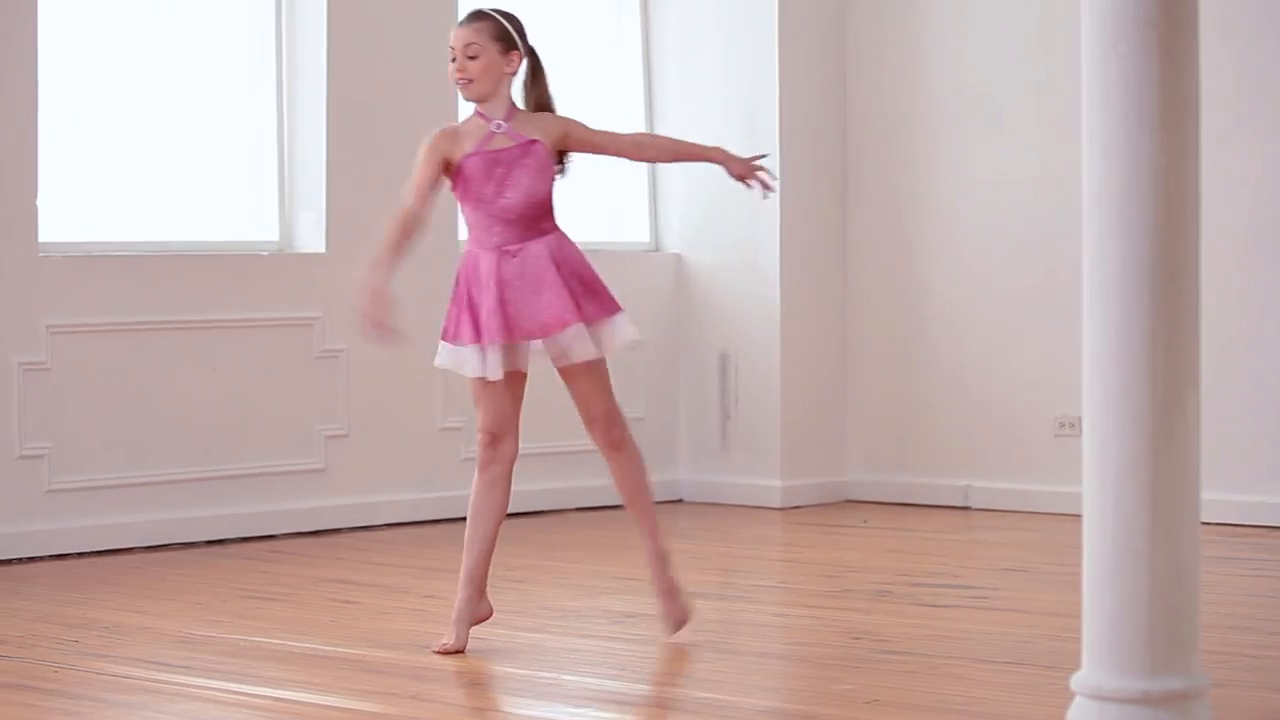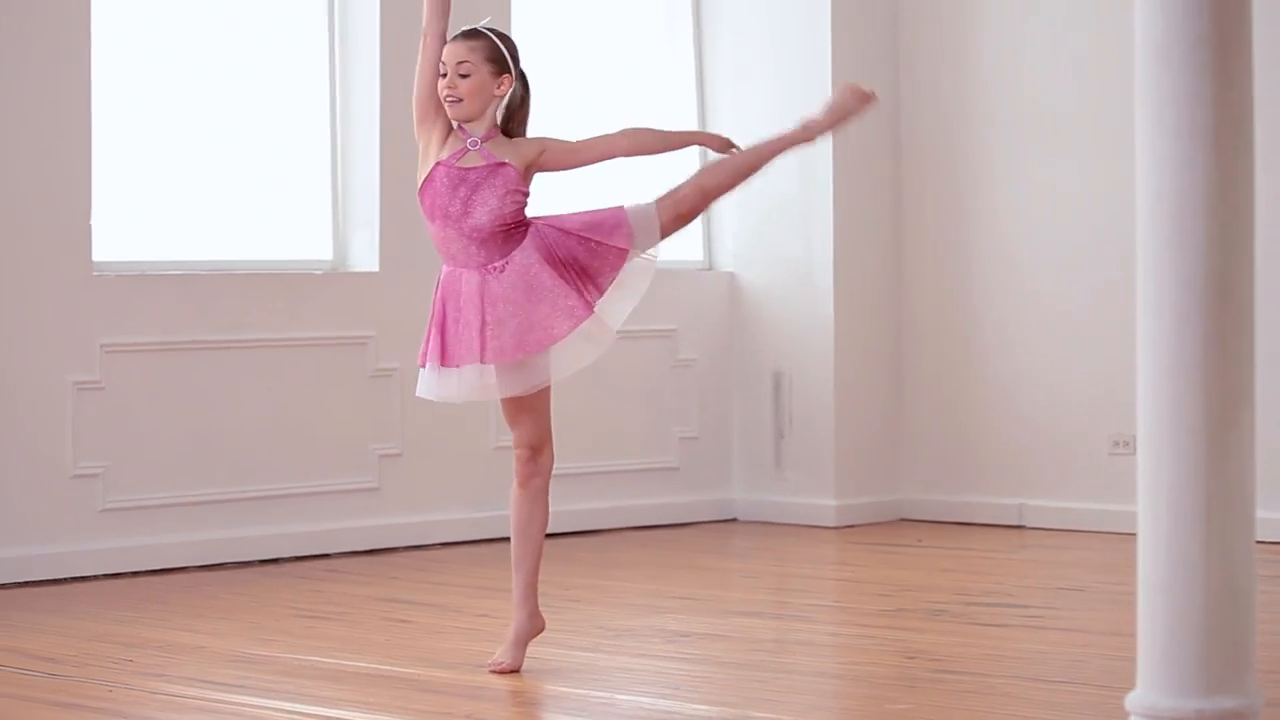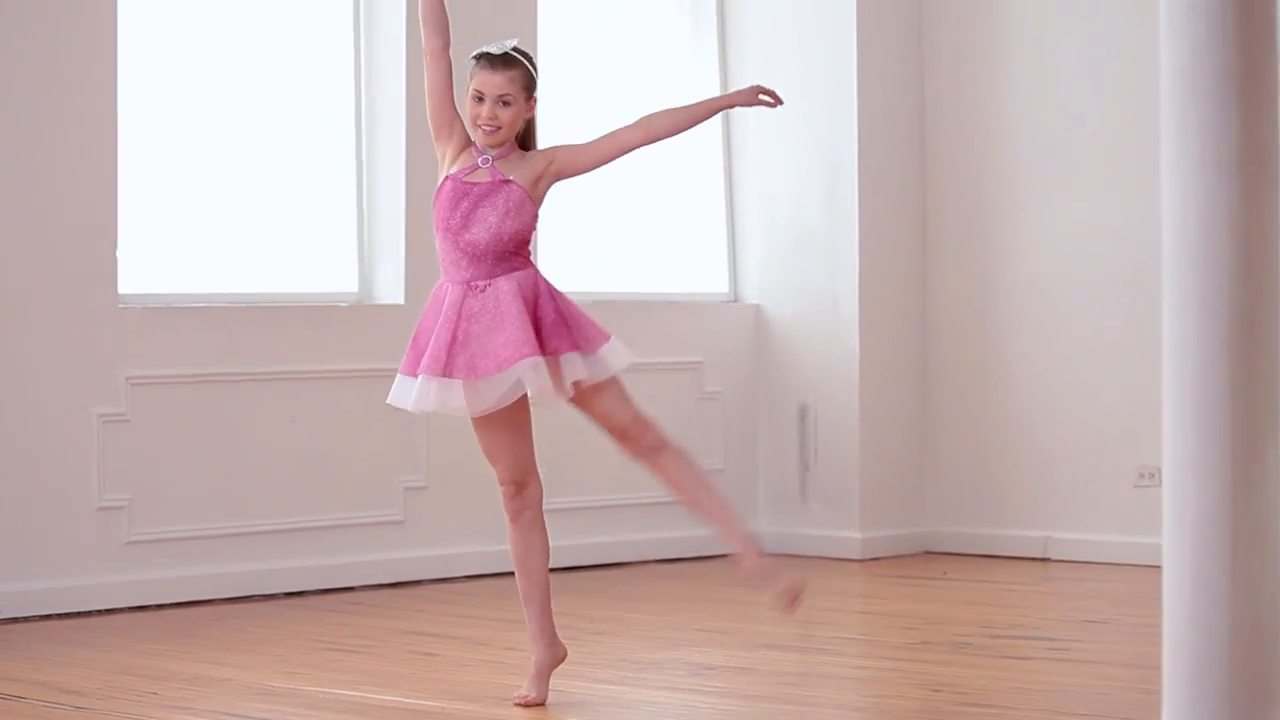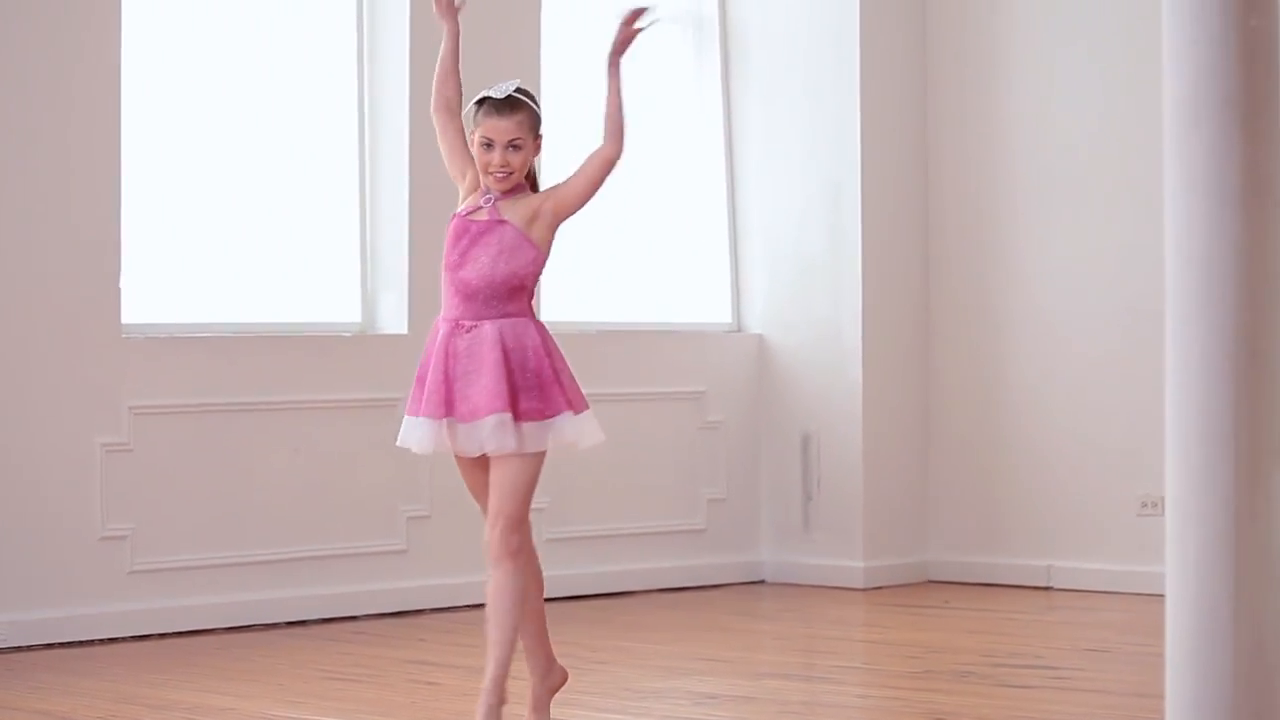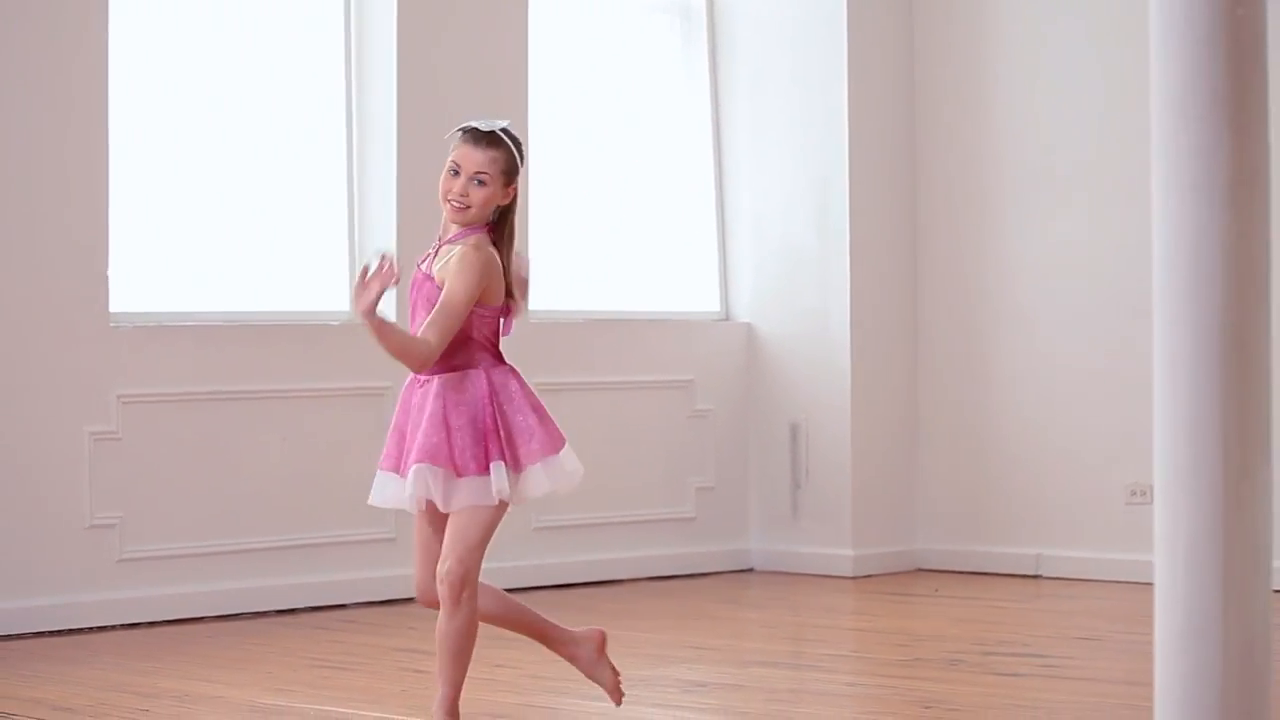
dt=0.4s
person 1, frame 1
left shoulder: (550, 130)
right shoulder: (447, 143)
left elbow: (636, 143)
right elbow: (410, 215)
left wrist: (719, 156)
right wrist: (377, 280)
left hip: (556, 279)
right hip: (489, 291)
left knee: (605, 425)
right knee: (494, 442)
left ankle: (659, 564)
right ankle: (470, 597)
person 1, frame 2
left shoulder: (525, 154)
right shoulder: (432, 138)
left elbow: (618, 143)
left wrist: (695, 134)
left hip: (548, 272)
right hip: (484, 305)
left knee: (672, 209)
right knee: (530, 457)
left ankle: (810, 129)
right ankle: (524, 613)
person 1, frame 3
left shoulder: (546, 165)
right shoulder: (454, 150)
left elbow: (642, 130)
right elbow: (434, 57)
left wrist: (726, 95)
left hip: (535, 317)
right hip: (466, 326)
left knee: (640, 436)
right knee: (517, 487)
left ankle: (753, 556)
right ankle: (545, 643)
person 1, frame 4
left shoulder: (545, 206)
right shoulder: (469, 192)
left elbow: (607, 157)
right elbow: (443, 114)
left hip: (519, 368)
right hip: (460, 367)
left knee: (504, 532)
right knee: (506, 531)
person 1, frame 5
left shoulder: (472, 255)
right shoulder: (454, 246)
left elbow: (424, 350)
right elbow: (509, 300)
left wrist: (371, 315)
left hip: (481, 417)
right hip: (438, 417)
left knee: (453, 577)
right knee: (432, 587)
right ankle: (576, 645)
